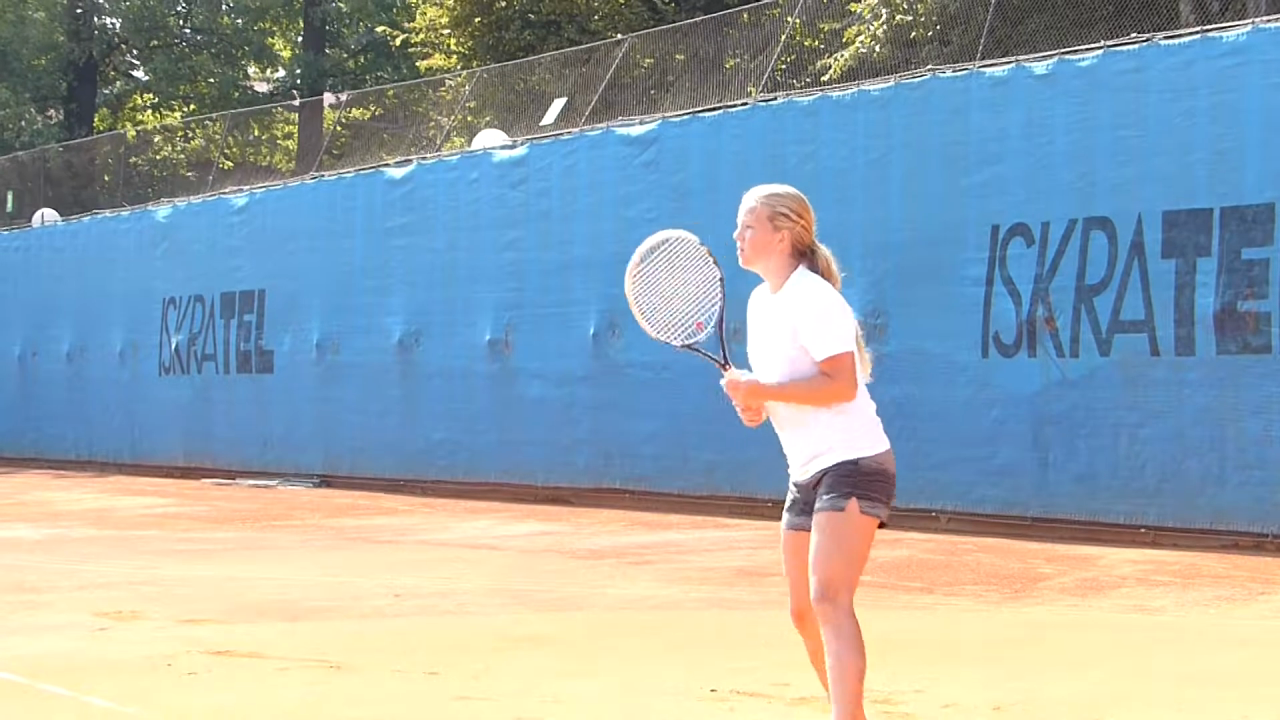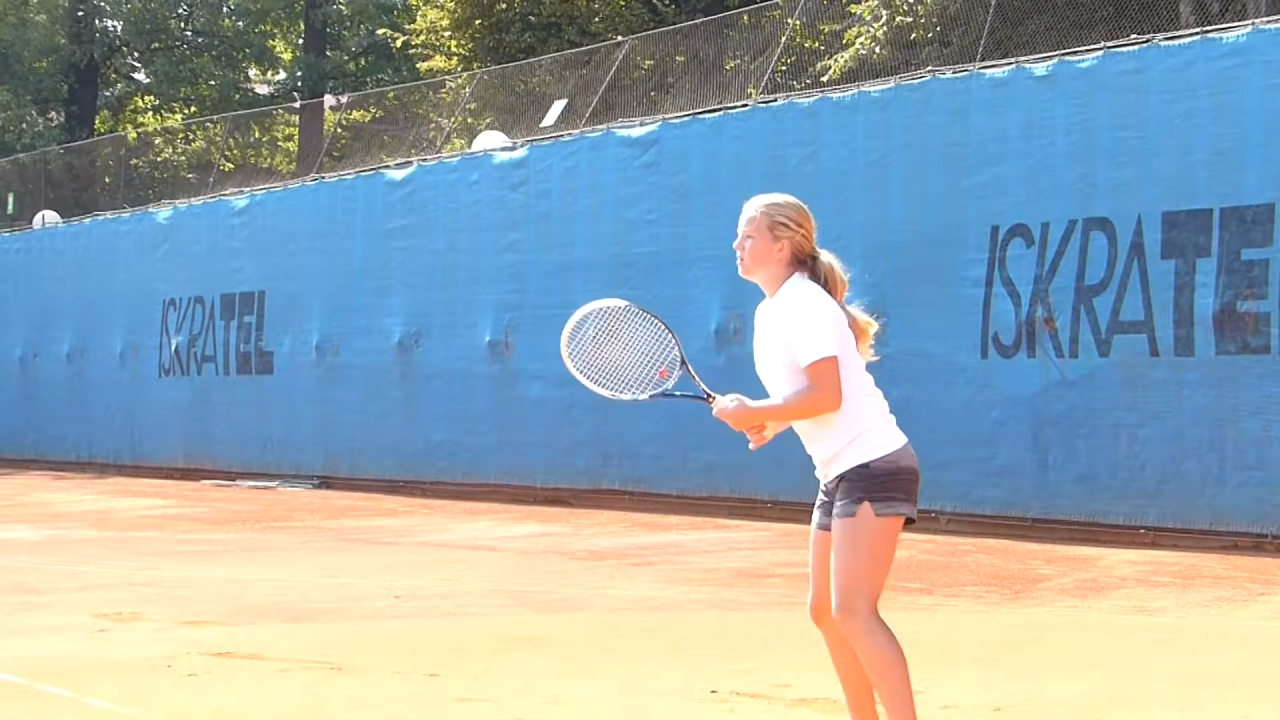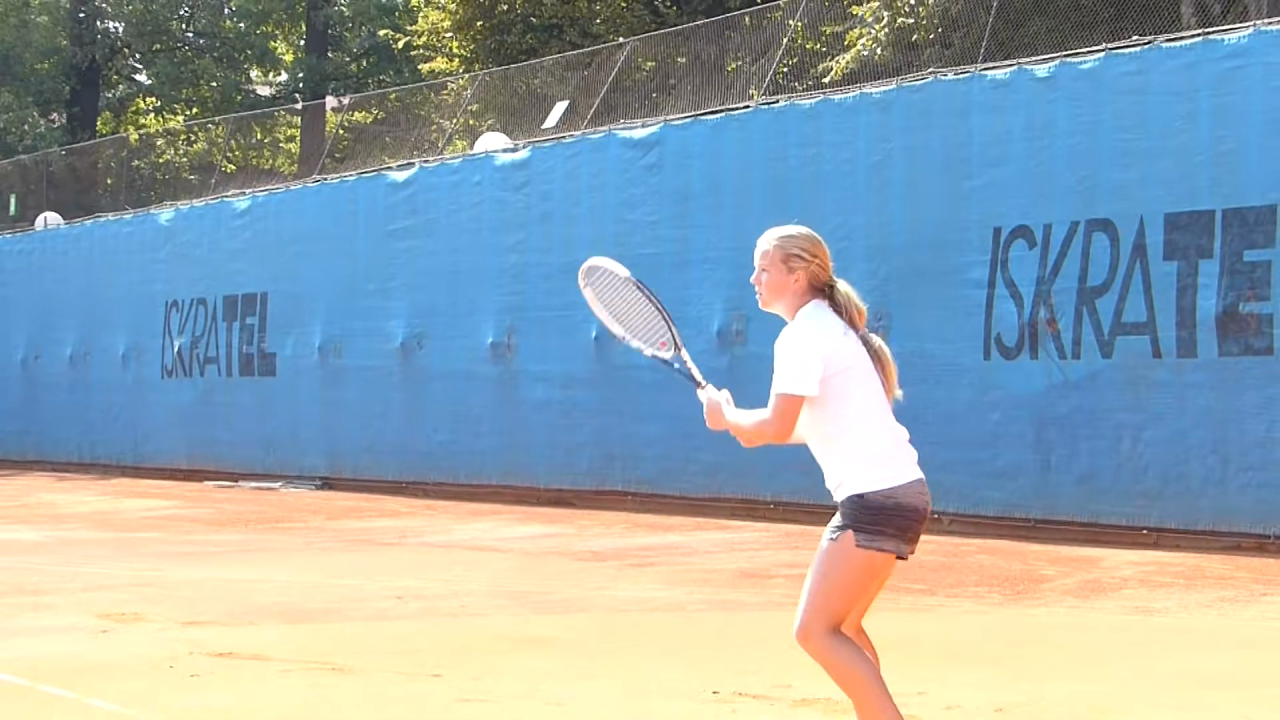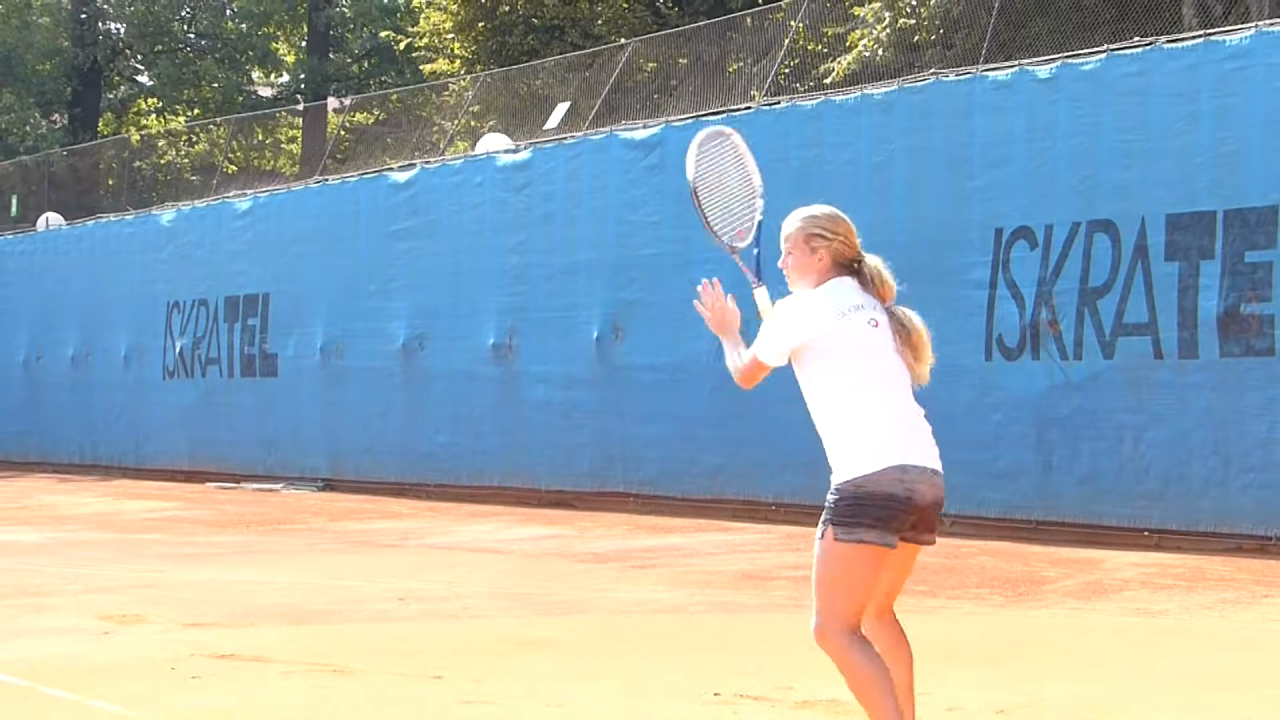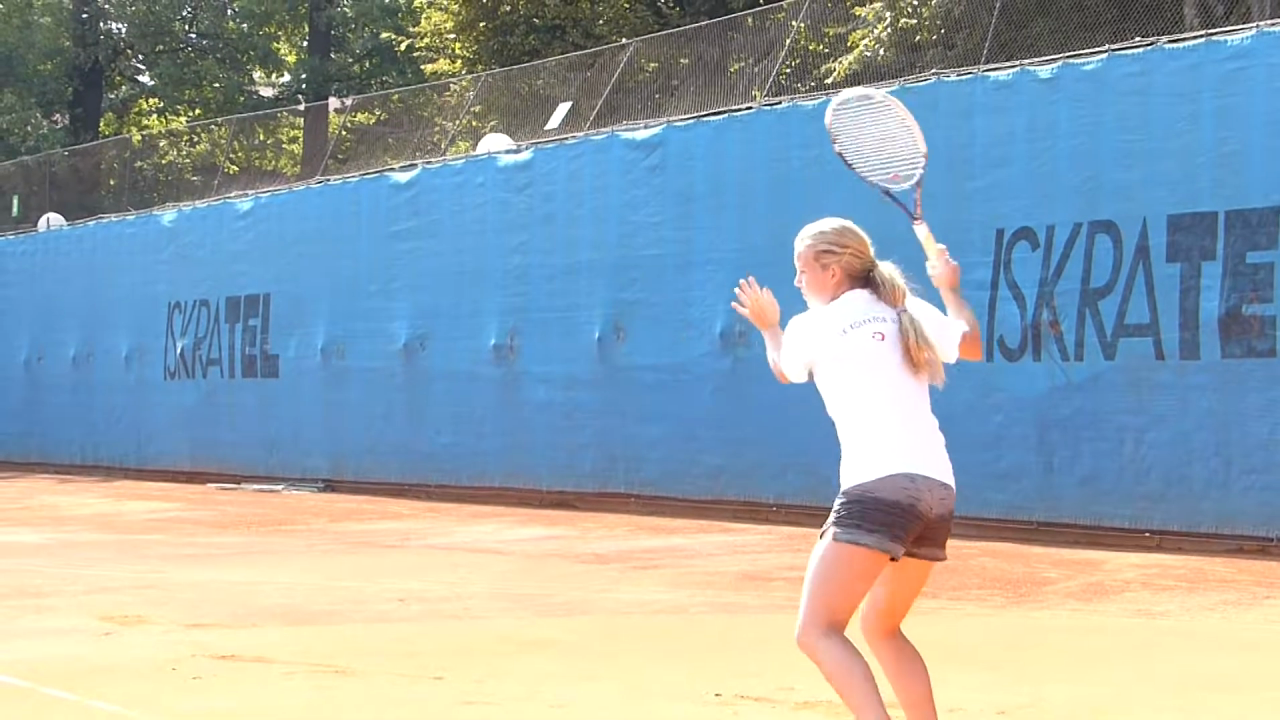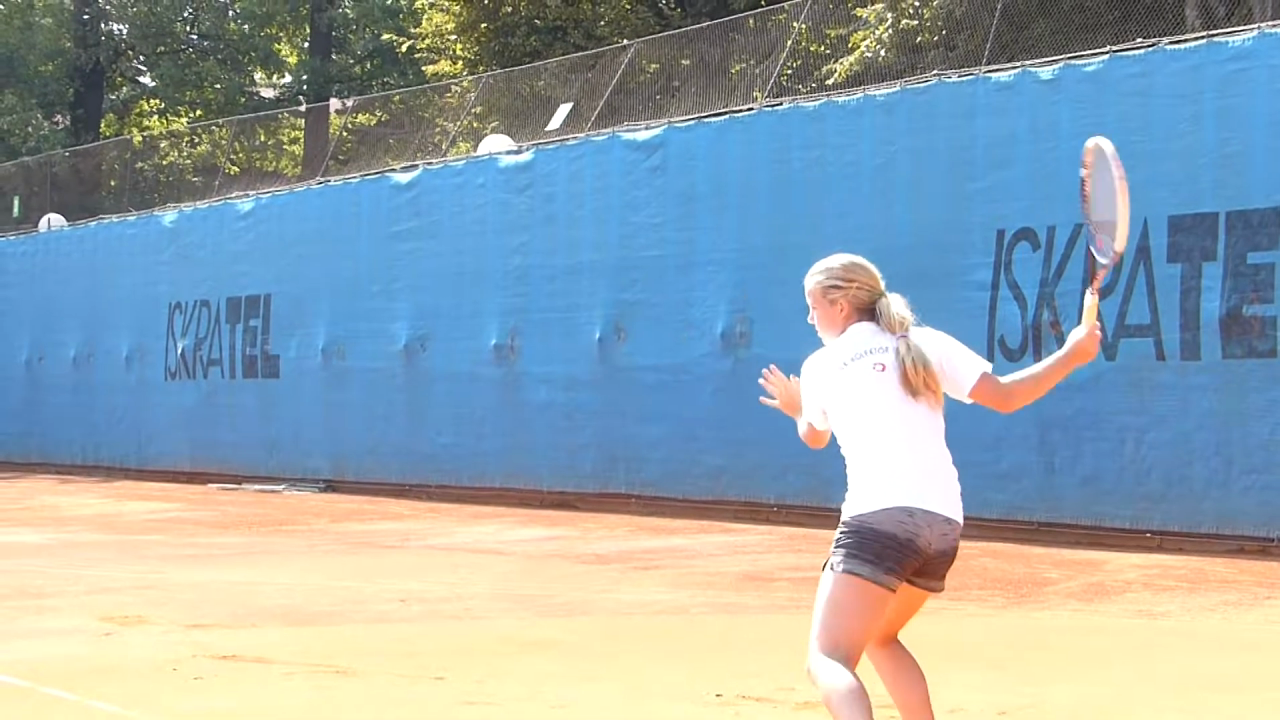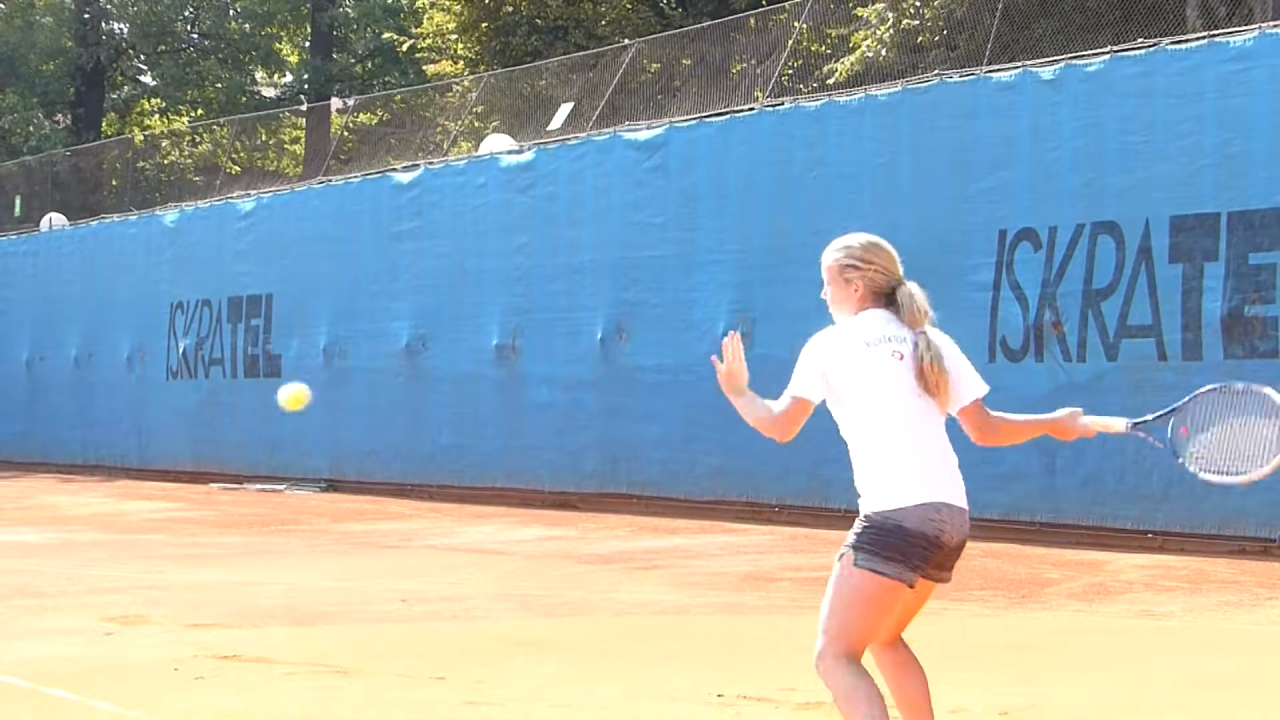
dt=0.2s
person 1, frame 1
left shoulder: (814, 299)
right shoulder: (758, 303)
left elbow: (844, 385)
left wrist: (764, 391)
right wrist: (751, 402)
left hip: (855, 467)
right hip: (809, 474)
left knee: (828, 601)
right knee: (805, 613)
person 1, frame 2
left shoulder: (805, 305)
right shoulder: (771, 312)
left elbow: (828, 396)
left wrist: (754, 413)
right wrist: (773, 423)
left hip: (875, 467)
right hip: (841, 475)
left knee: (852, 611)
right knee: (826, 612)
person 1, frame 3
left shoulder: (802, 335)
right shoulder: (828, 329)
left elbow: (775, 425)
left wrist: (726, 415)
right wrist: (756, 432)
left hip: (879, 497)
right hip: (885, 495)
left knee: (816, 632)
right knee: (838, 627)
person 1, frame 4
left shoulder: (796, 311)
right shoulder: (875, 308)
left elbow: (747, 374)
left wrist: (727, 332)
left hip: (870, 482)
right hip: (923, 479)
left knee: (835, 631)
right knee: (875, 614)
person 1, frame 5
left shoulder: (811, 326)
right shoulder: (912, 312)
left elbow: (786, 372)
right elbow: (972, 347)
left wrist: (769, 327)
right wrist: (949, 289)
left hip: (879, 492)
right hip: (934, 494)
left knee: (816, 632)
right knee: (879, 628)
person 1, frame 6
left shoulder: (818, 367)
right shoulder: (926, 343)
left elbow: (814, 438)
right elbow: (1004, 397)
left wrist: (797, 411)
right wrist: (1073, 352)
left hip: (877, 525)
right hip: (941, 527)
left knee: (826, 662)
right knee: (877, 640)
person 1, frame 7
left shoulder: (826, 345)
right shoulder: (931, 342)
left elbow: (779, 425)
right elbow: (984, 429)
left wrist: (738, 395)
right wrist: (1048, 424)
left hip: (897, 518)
right hip: (947, 517)
left knee: (835, 658)
right knee: (881, 638)
